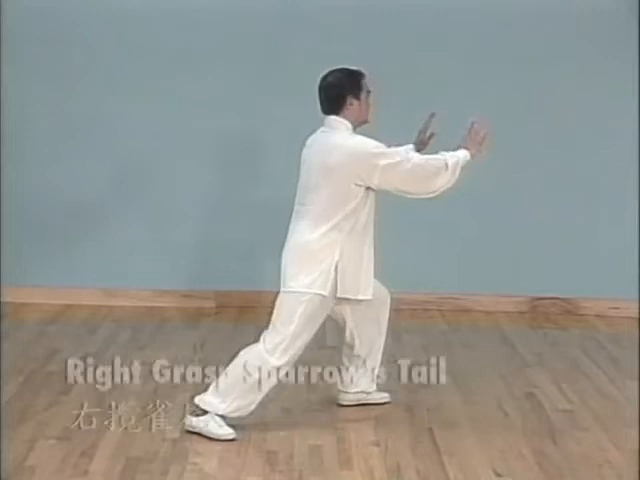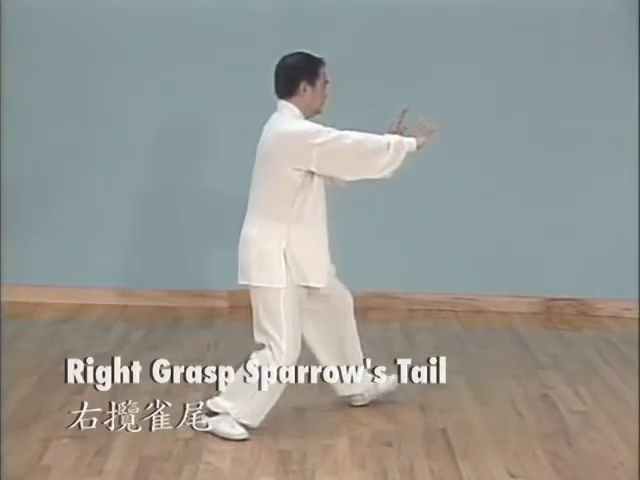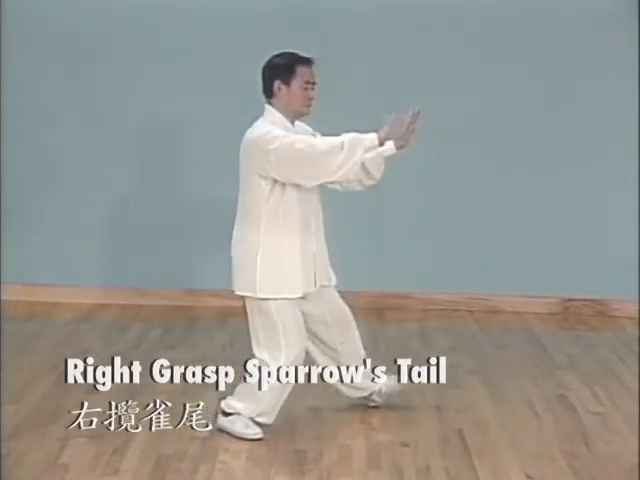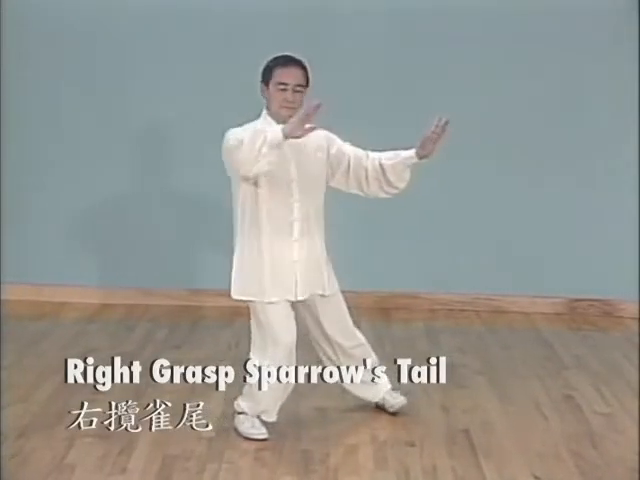
dt=1s
person 1, frame 1
left shoulder: (323, 141)
right shoulder: (353, 150)
right elbow: (422, 175)
left wrist: (413, 148)
right wrist: (465, 153)
left hip: (330, 259)
right hip: (317, 264)
left knee: (374, 303)
right knee: (280, 347)
left ankle: (356, 386)
right ankle: (211, 410)
person 1, frame 2
left shoulder: (290, 130)
right shoulder: (294, 134)
left elbow: (344, 155)
right elbow: (354, 152)
left wrist: (389, 141)
right wrist: (410, 143)
left hip: (296, 253)
right hip: (276, 256)
left knee: (335, 307)
right knee: (281, 348)
left ankle: (358, 386)
right ankle: (226, 412)
person 1, frame 3
left shoulder: (299, 134)
right shoulder: (263, 138)
left elbow: (342, 166)
right elbow: (324, 158)
left wrist: (393, 146)
right wrist: (375, 139)
left hip: (301, 259)
right hip: (269, 263)
left knee: (333, 323)
right knee: (284, 349)
left ankle: (365, 386)
right ankle: (237, 411)
person 1, frame 4
left shoulder: (320, 141)
right shoulder: (247, 138)
left elbow: (367, 169)
right elbow: (242, 156)
left wrist: (415, 155)
right wrist: (283, 134)
left hip: (311, 261)
right hip: (265, 263)
left knee: (340, 332)
right knee: (277, 344)
left ankle: (376, 389)
right ankle: (250, 410)
